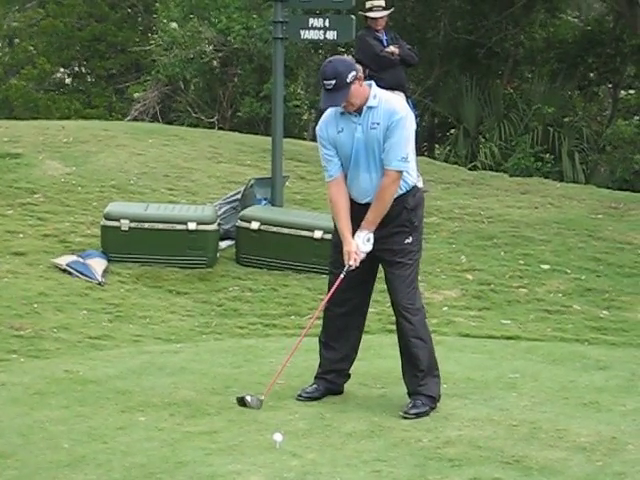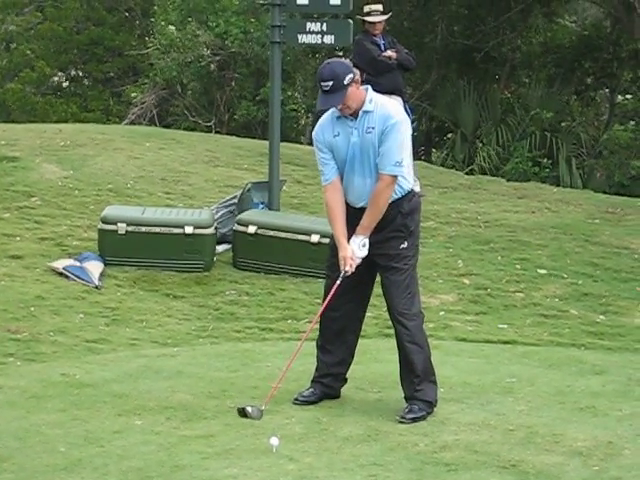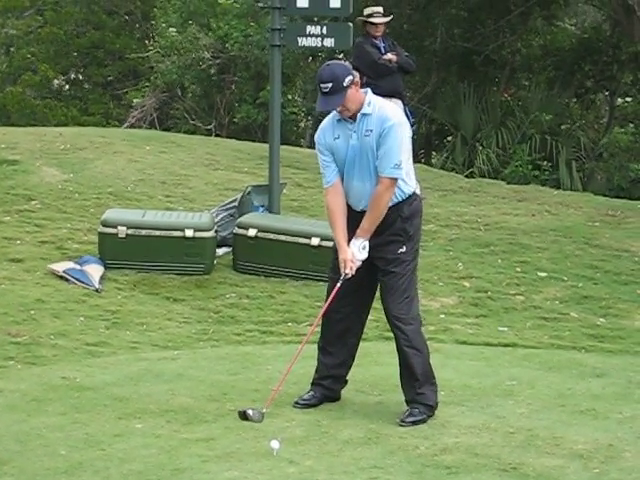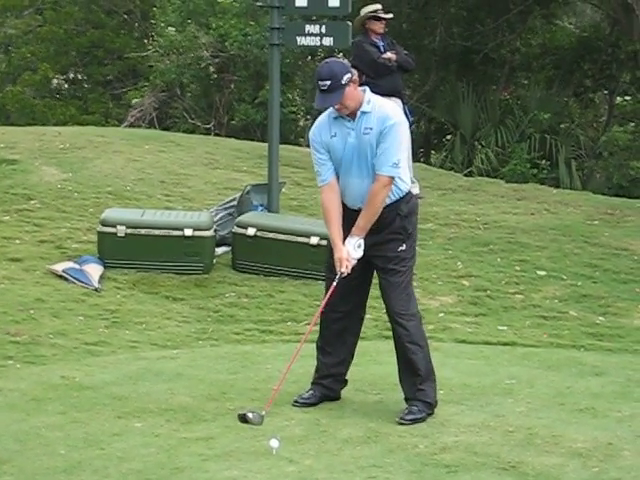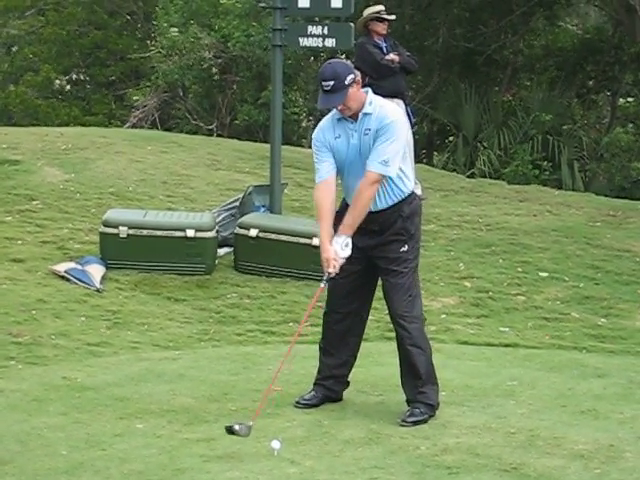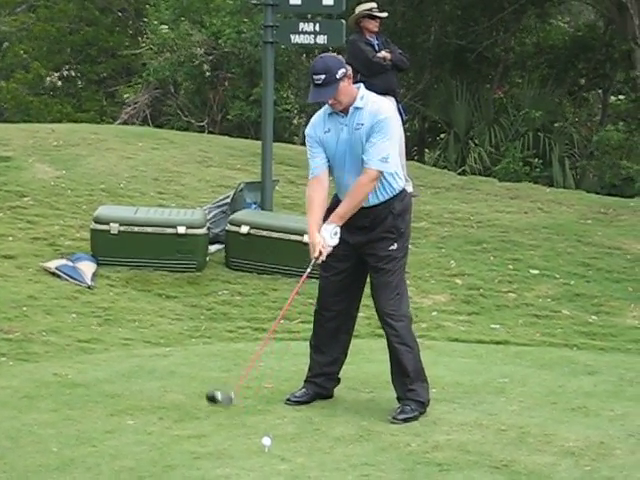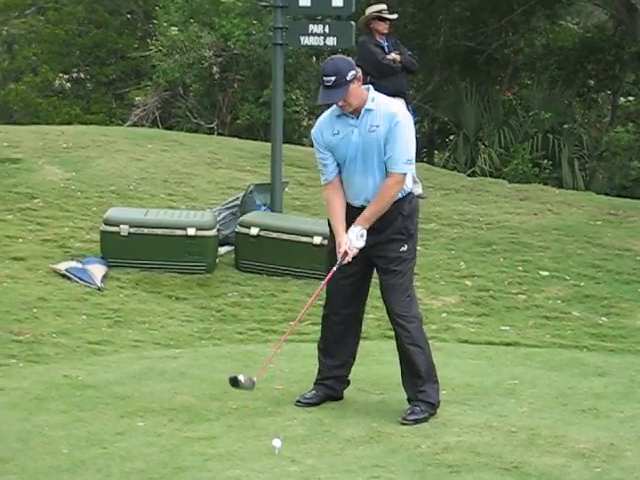
dt=0.3s
person 1, frame 1
left shoulder: (395, 111)
right shoulder: (327, 124)
left elbow: (393, 177)
right elbow: (336, 183)
left wrist: (367, 231)
right wrist: (347, 238)
left hip: (398, 210)
right hip: (354, 210)
left knee: (406, 301)
right knee: (341, 300)
left ankle: (424, 389)
right ankle: (331, 376)
person 1, frame 2
left shoulder: (391, 116)
right shoulder: (324, 128)
left elbow: (387, 182)
right elbow: (332, 187)
left wrist: (362, 237)
right wrist: (343, 243)
left hip: (395, 215)
right hip: (352, 214)
left knee: (403, 307)
right knee: (338, 303)
left ankle: (421, 394)
right ankle: (327, 380)
person 1, frame 3
left shoulder: (390, 119)
right shoulder: (326, 132)
left elbow: (387, 185)
right elbow: (334, 191)
left wrist: (362, 240)
right wrist: (343, 246)
left hip: (397, 218)
right hip: (355, 217)
left knee: (400, 310)
right knee: (340, 307)
left ankle: (422, 397)
right ankle: (327, 383)
person 1, frame 4
left shoulder: (389, 117)
right shoulder: (321, 129)
left elbow: (383, 183)
right elbow: (329, 188)
left wrist: (357, 237)
right wrist: (338, 244)
left hip: (392, 217)
right hip: (351, 216)
left knee: (401, 307)
right knee: (338, 306)
left ankle: (421, 395)
right ankle: (327, 382)
person 1, frame 5
left shoulder: (390, 118)
right shoulder: (324, 130)
left elbow: (371, 181)
right elbow: (325, 187)
left wrist: (342, 237)
right wrist: (326, 242)
left hip: (396, 219)
right hip: (355, 219)
left knee: (404, 310)
right knee: (341, 307)
left ankle: (423, 397)
right ankle: (330, 383)
person 1, frame 6
left shoulder: (382, 113)
right shoulder: (318, 125)
left elbow: (370, 177)
right elbow: (318, 181)
left wrist: (332, 223)
right wrist: (314, 230)
left hip: (386, 215)
right hip: (345, 217)
left knee: (391, 306)
right knee: (331, 303)
left ankle: (413, 394)
right ankle: (321, 381)
person 1, frame 7
left shoulder: (393, 114)
right shoulder: (323, 127)
left elbow: (397, 178)
right elbow: (332, 185)
left wrist: (361, 227)
right wrist: (341, 234)
left hip: (393, 218)
right hip: (350, 216)
left knee: (401, 307)
right knee: (339, 307)
left ankle: (424, 395)
right ankle: (330, 382)
person 2, frame 1
left shoulder: (393, 36)
right shoulder: (363, 37)
left elbow: (413, 58)
right elbow: (380, 60)
left wrist: (398, 52)
right wrist: (401, 58)
left hip: (398, 91)
person 2, frame 2
left shoulder: (390, 40)
right shoulder: (361, 41)
left elbow: (411, 62)
right elbow: (377, 64)
left wrist: (395, 56)
right wrist: (397, 62)
left hip: (396, 96)
person 2, frame 3
left shoulder: (390, 43)
right shoulder: (361, 44)
left elbow: (411, 64)
right elbow: (377, 67)
left wrist: (395, 59)
right wrist: (397, 65)
left hip: (396, 99)
person 2, frame 4
left shoulder: (389, 41)
right shoulder: (360, 43)
left elbow: (410, 63)
right elbow: (376, 65)
left wrist: (395, 58)
right wrist: (398, 63)
left hip: (396, 100)
left ankle: (409, 183)
person 2, frame 5
left shoulder: (392, 43)
right shoulder: (363, 45)
left elbow: (413, 64)
right elbow: (381, 68)
left wrist: (398, 59)
right wrist: (399, 64)
left hip: (399, 101)
left ankle: (411, 187)
person 2, frame 6
left shoulder: (383, 40)
right shoulder: (355, 42)
left elbow: (405, 62)
right elbow: (373, 65)
left wrist: (389, 57)
right wrist: (390, 61)
left hip: (390, 98)
left knee: (397, 142)
left ankle: (403, 184)
person 2, frame 7
left shoulder: (394, 42)
right shoulder: (364, 43)
left elbow: (414, 64)
right elbow: (382, 67)
left wrist: (399, 59)
right wrist: (401, 64)
left hip: (400, 100)
left ankle: (413, 184)
